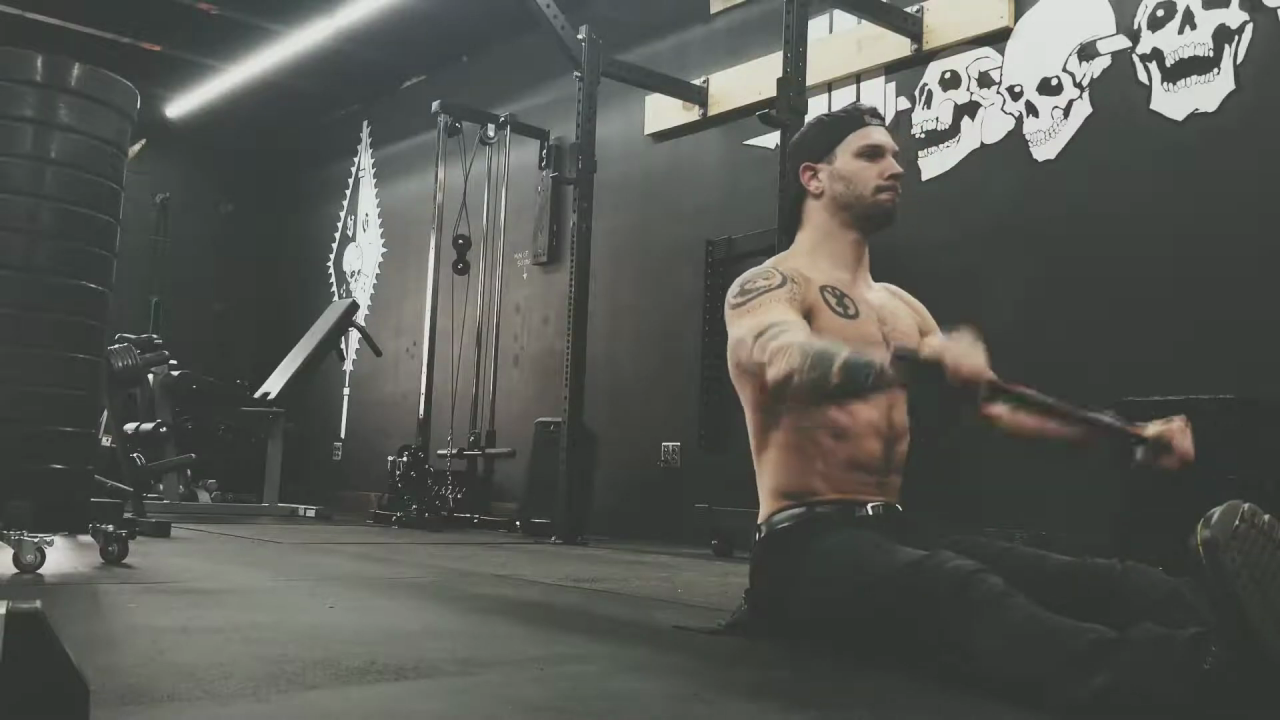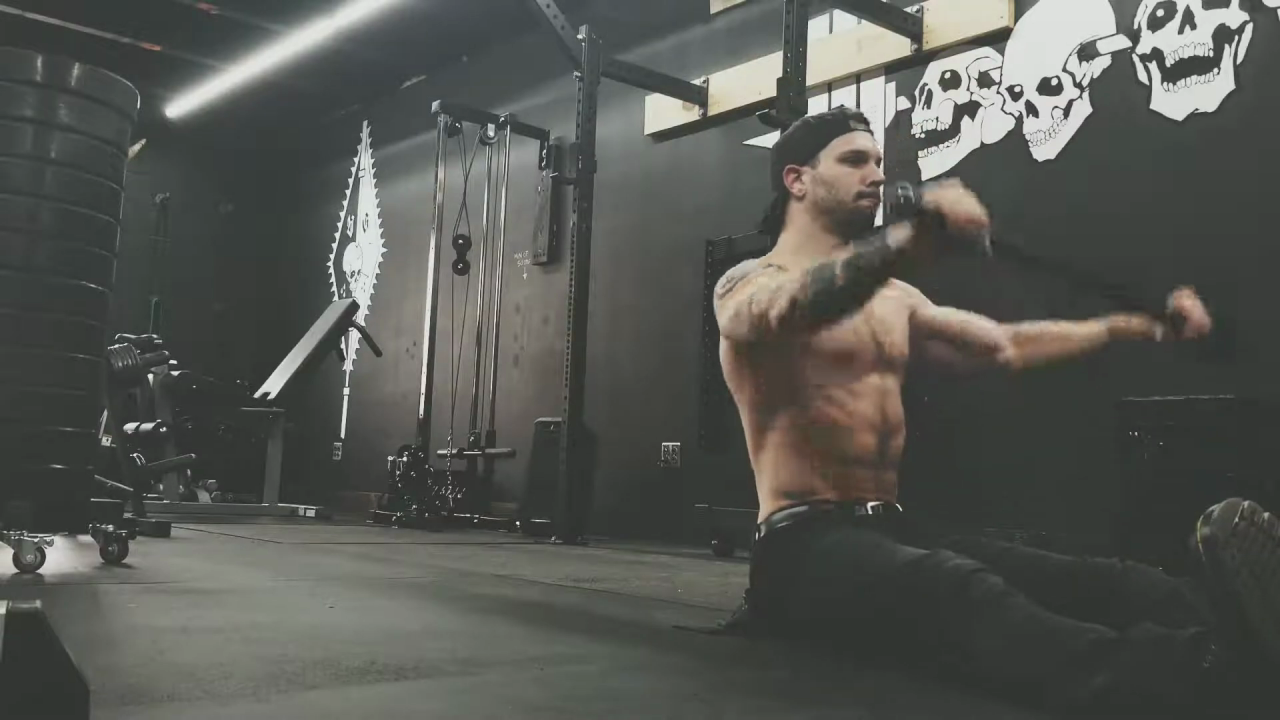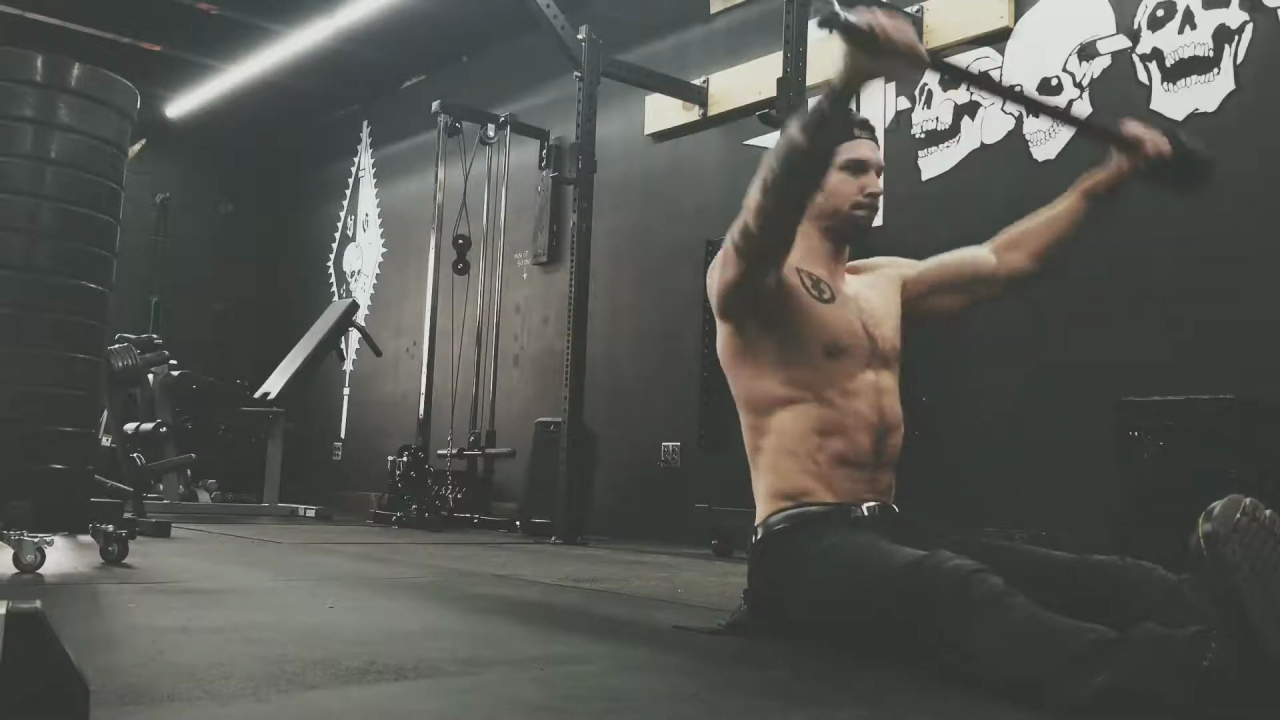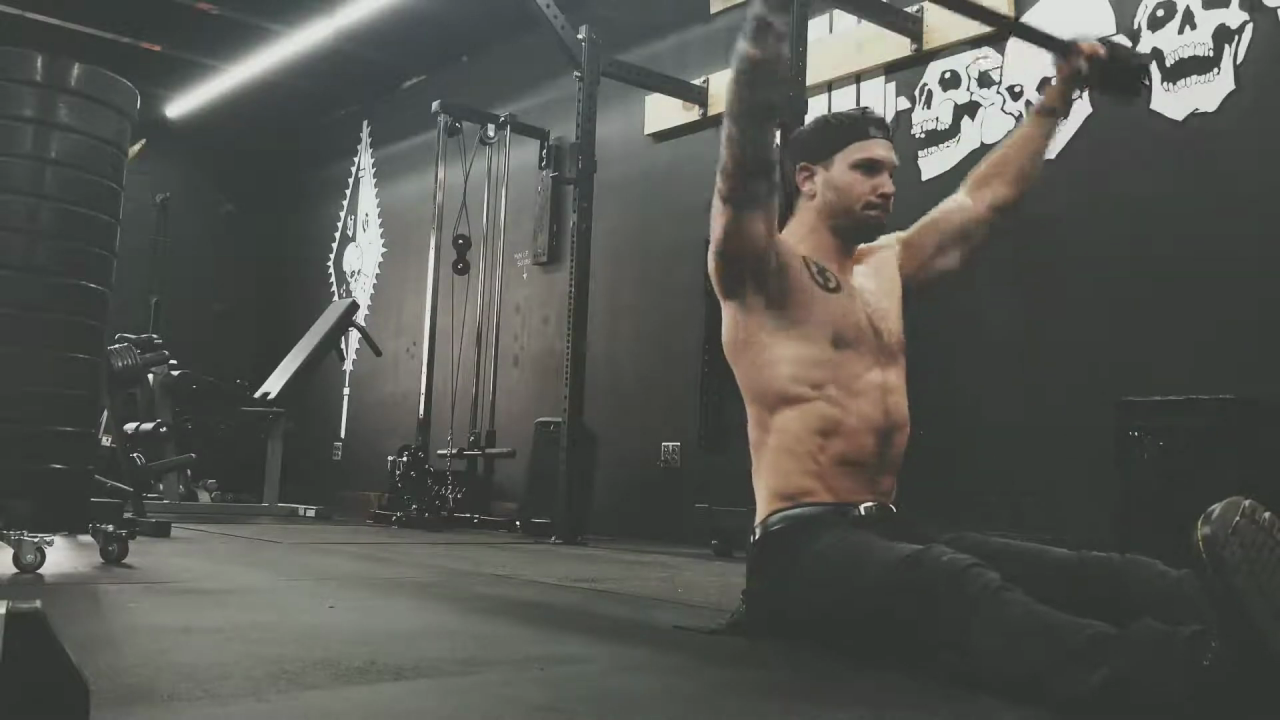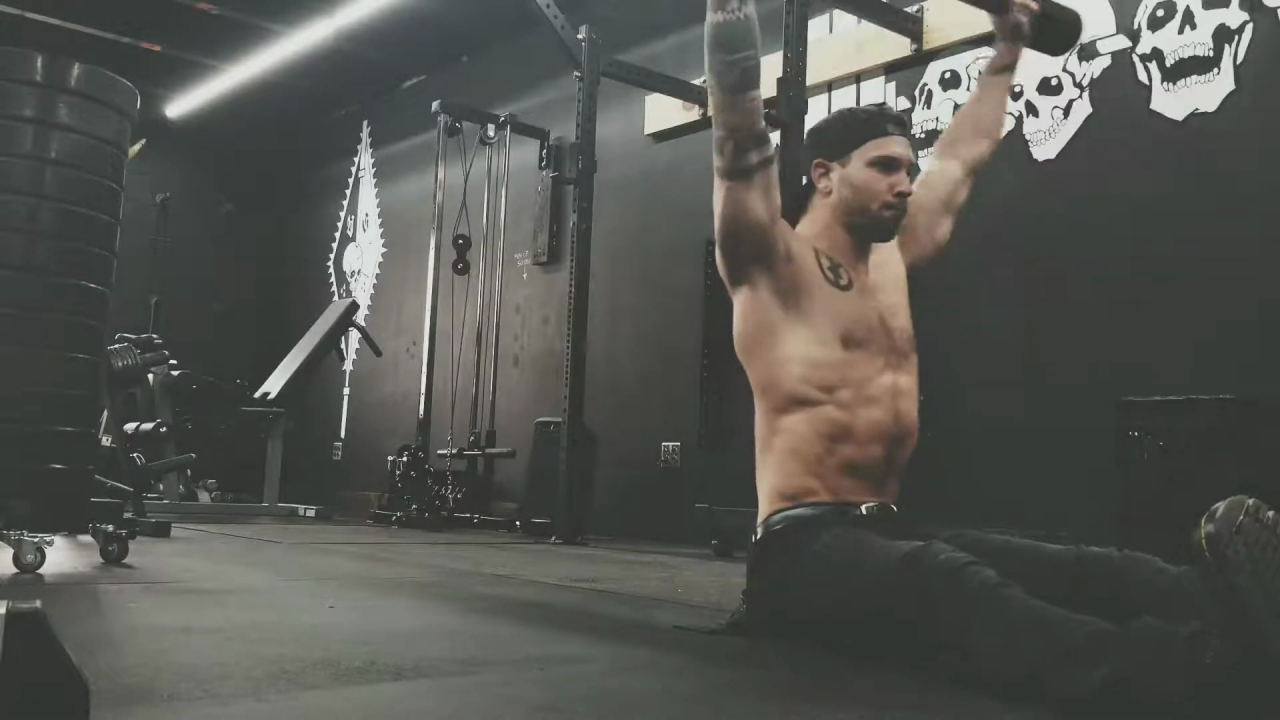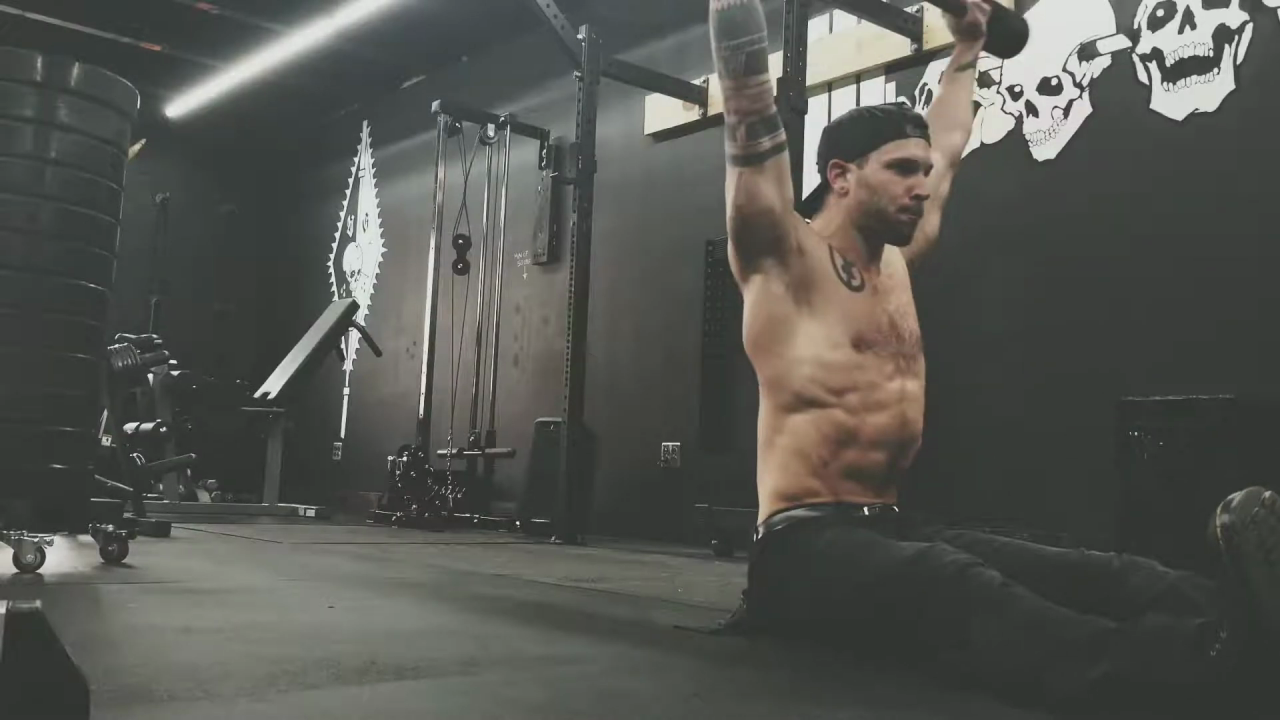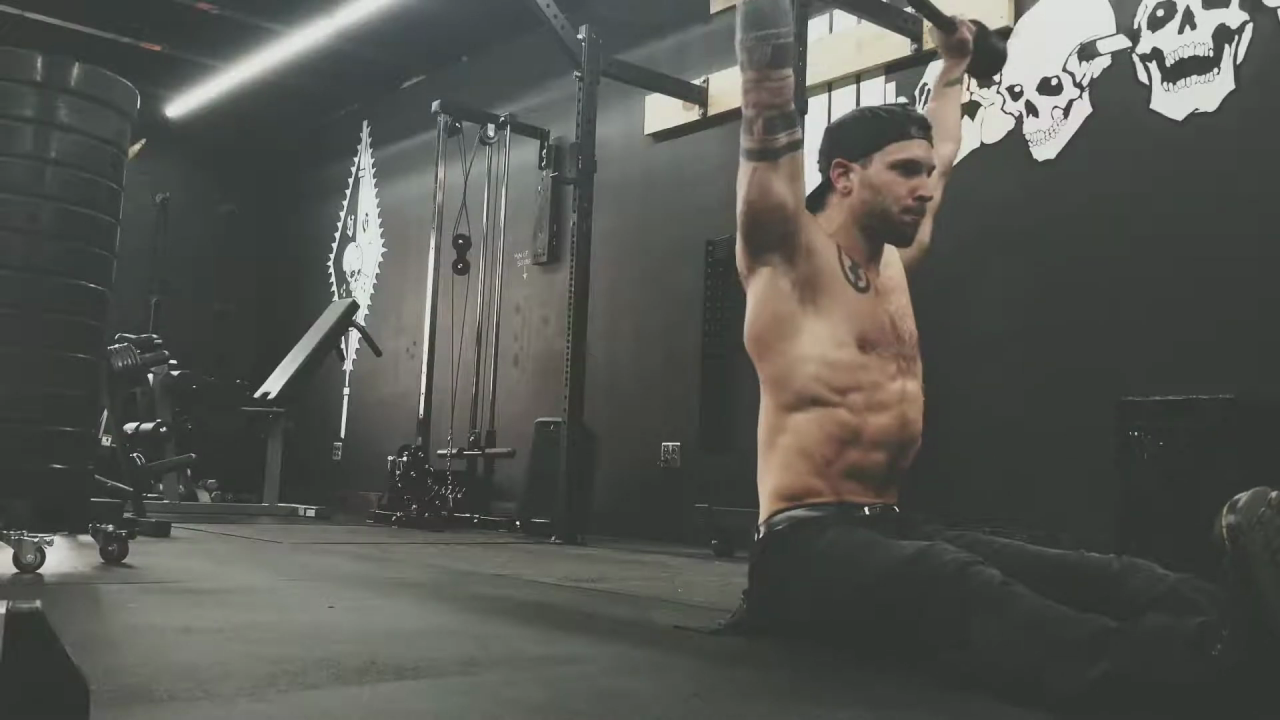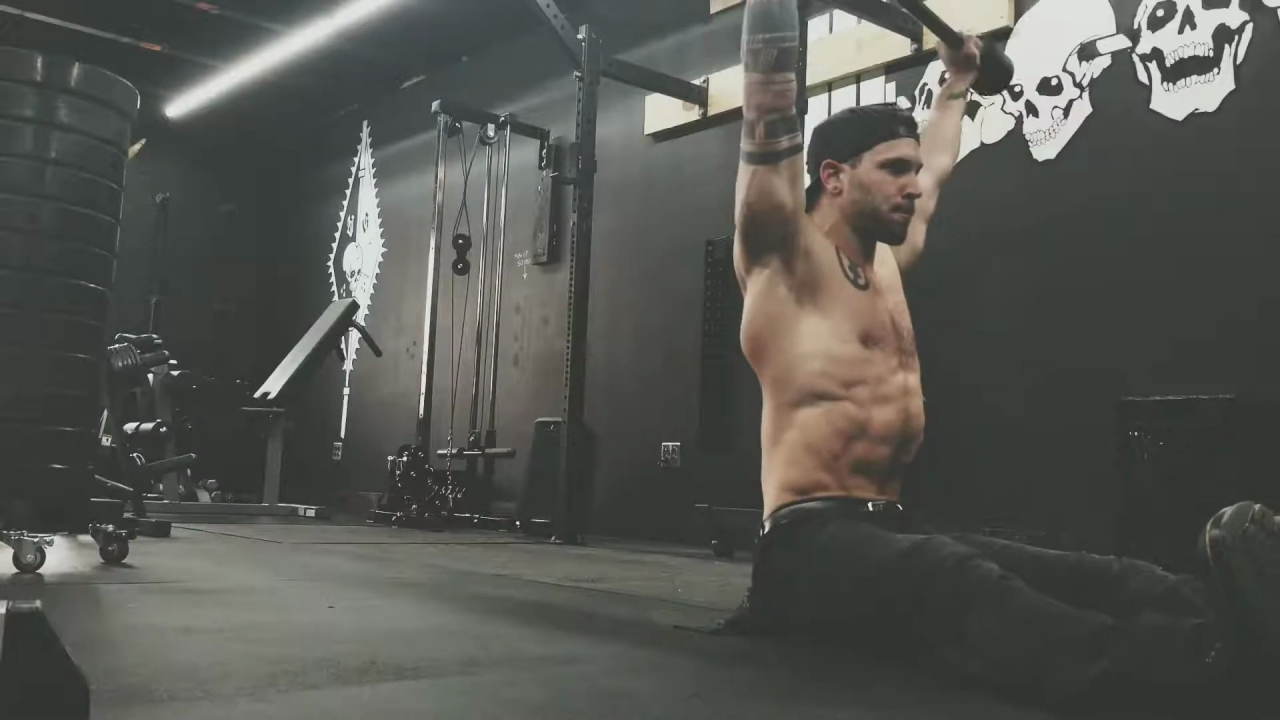
dt=0.1s
person 1, frame 1
left shoulder: (901, 307)
right shoulder: (764, 289)
left elbow: (996, 398)
right elbow: (788, 365)
right wrist: (906, 360)
left hip: (891, 533)
right hip: (806, 549)
left knee: (1079, 580)
right knee: (958, 591)
right ankle: (1189, 664)
person 1, frame 2
left shoulder: (893, 300)
right shoulder: (752, 283)
left elbow: (1006, 347)
right elbow: (795, 309)
left wrist: (1135, 326)
right wrist: (908, 240)
left hip: (889, 531)
right hip: (804, 549)
left knee: (1078, 579)
right knee: (958, 591)
right ankle: (1186, 665)
person 1, frame 3
left shoulder: (884, 282)
right shoulder: (751, 282)
left elbow: (1006, 259)
right elbow: (769, 212)
left wrist: (1108, 176)
right wrist: (851, 78)
left hip: (887, 533)
right hip: (804, 550)
left knee: (1090, 575)
right knee: (958, 591)
person 1, frame 4
left shoulder: (886, 266)
right shoulder: (756, 268)
left elbow: (985, 196)
right elbow: (749, 144)
left wrist: (1061, 88)
left hip: (888, 533)
right hip: (802, 551)
left knee: (1087, 573)
right knee: (954, 587)
right ankle: (1186, 663)
person 1, frame 5
left shoulder: (890, 260)
right shoulder: (771, 263)
left elbow: (963, 158)
right elbow: (737, 125)
left hip: (888, 535)
right hip: (803, 551)
left knee: (1096, 569)
right knee: (953, 587)
right ankle: (1187, 661)
person 1, frame 6
left shoulder: (893, 258)
right shoulder: (782, 255)
left elbow: (949, 143)
right elbow: (749, 106)
left hip: (890, 535)
right hip: (803, 552)
left knee: (1092, 573)
right knee: (955, 585)
right ankle: (1192, 656)
person 1, frame 7
left shoulder: (889, 259)
right shoulder: (787, 256)
left elbow: (940, 156)
right elbow: (768, 104)
left wrist: (952, 68)
left hip: (891, 535)
right hip: (807, 553)
left knee: (1092, 577)
right knee: (956, 586)
right ankle: (1200, 655)
person 1, frame 8
left shoulder: (882, 257)
right shoulder: (785, 256)
left elbow: (937, 166)
right elbow: (769, 107)
left wrist: (957, 81)
left hip: (893, 532)
right hip: (809, 550)
left knee: (1091, 577)
right knee: (954, 579)
right ankle: (1187, 659)
